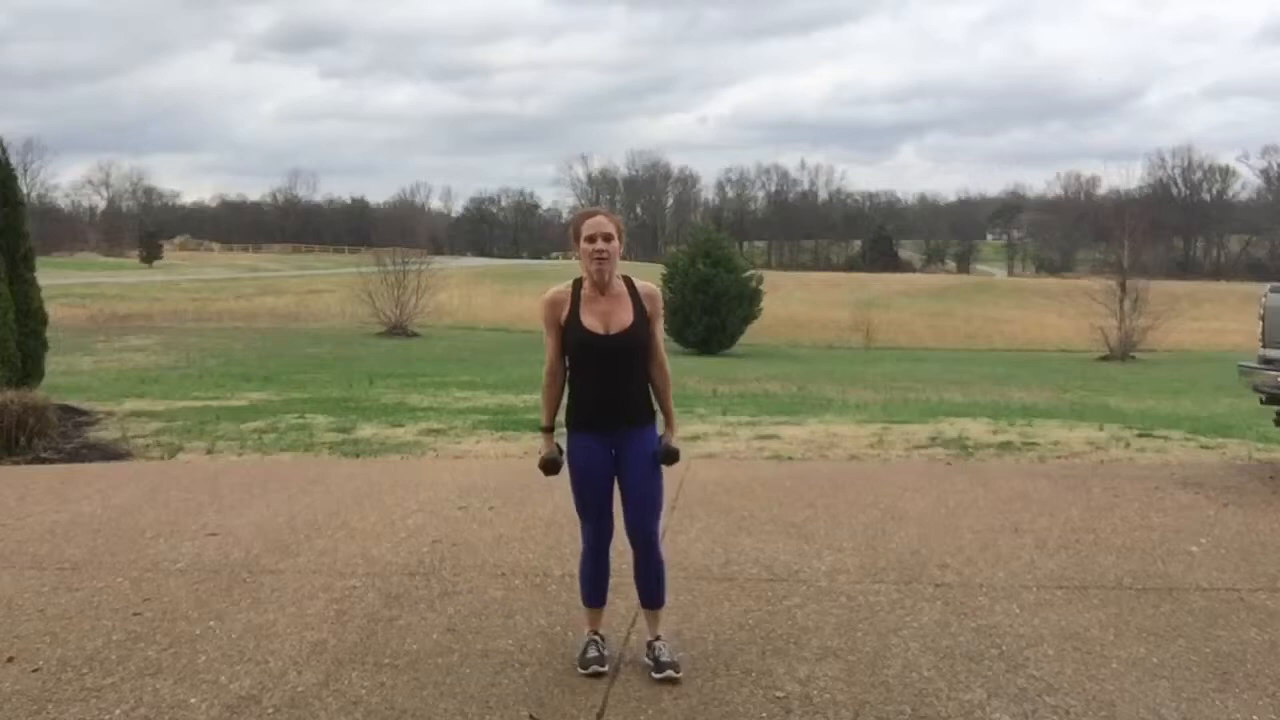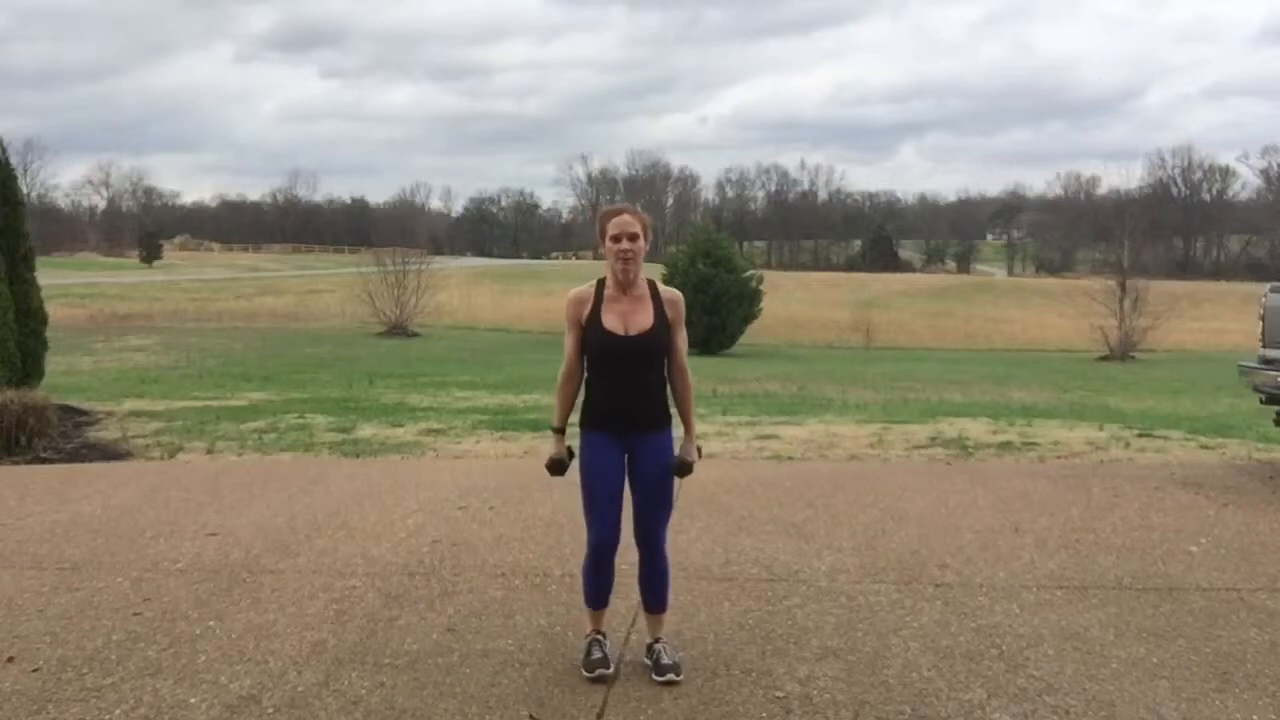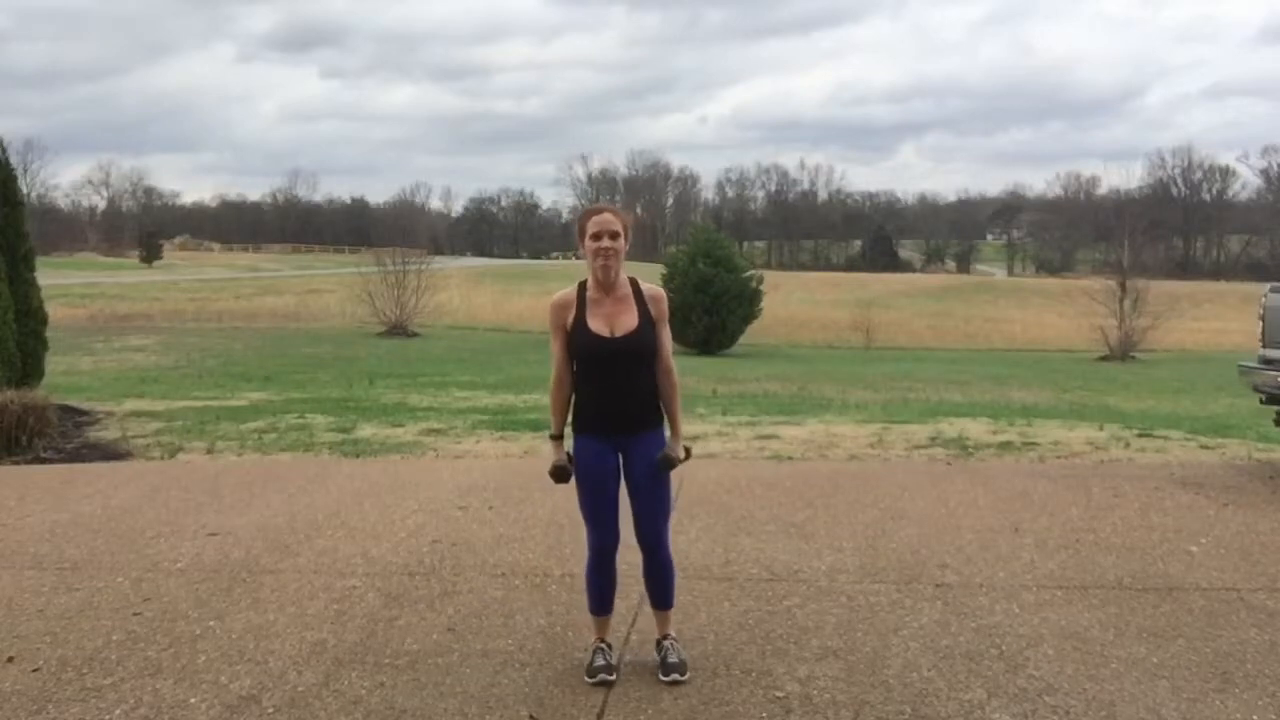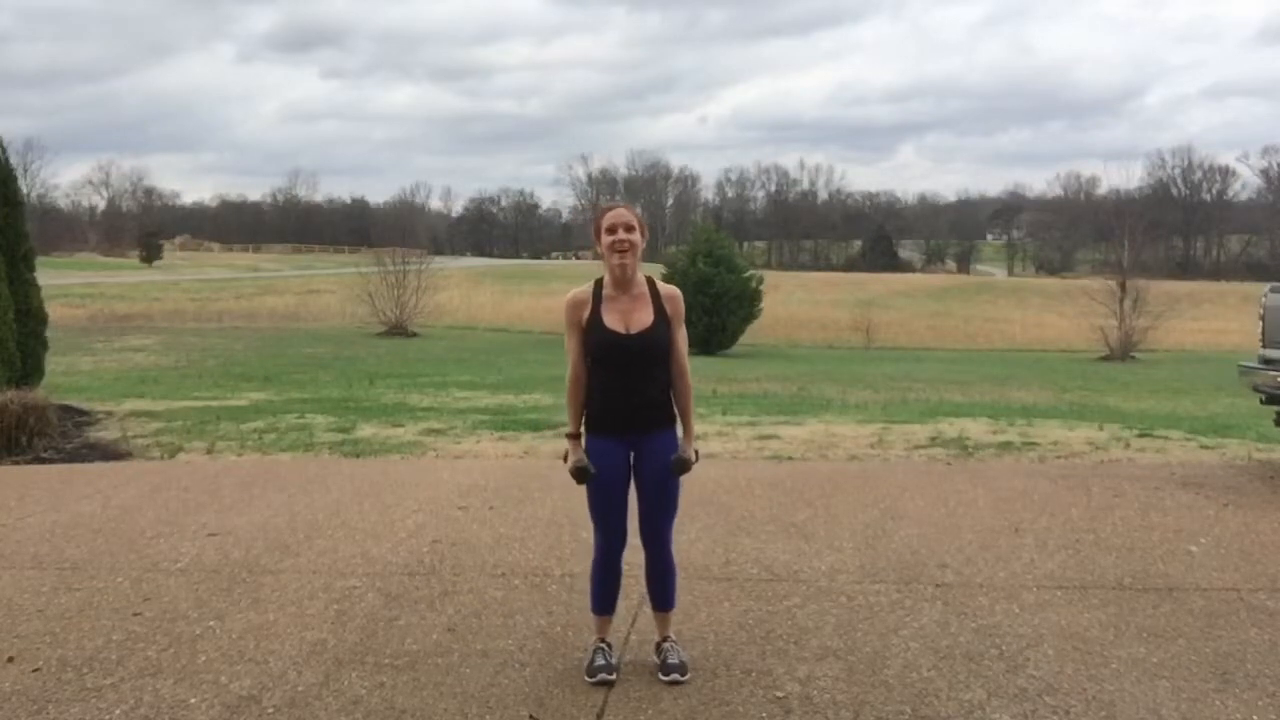
dt=0.4s
person 1, frame 1
left shoulder: (647, 295)
right shoulder: (558, 301)
left elbow: (658, 365)
right elbow: (554, 371)
left wrist: (670, 425)
right wrist: (547, 432)
left hip: (639, 429)
right hip: (586, 433)
left knee: (645, 535)
right knee: (595, 536)
left ankle: (655, 637)
right ankle: (594, 634)
person 1, frame 2
left shoulder: (670, 300)
right shoulder: (582, 300)
left elbow: (679, 371)
right elbow: (571, 371)
left wrist: (689, 434)
right wrist: (558, 433)
left hip: (653, 435)
right hip: (600, 435)
left knee: (652, 540)
right knee: (602, 540)
left ankle: (657, 640)
right ankle: (595, 634)
person 1, frame 3
left shoulder: (652, 297)
right shoulder: (564, 304)
left elbow: (665, 370)
right elbow: (562, 378)
left wrist: (676, 433)
right wrist: (557, 440)
left hip: (646, 434)
right hip: (592, 438)
left knee: (655, 539)
right knee: (602, 543)
left ankle: (666, 636)
right ankle: (601, 642)
person 1, frame 4
left shoulder: (669, 297)
right shoulder: (580, 302)
left elbow: (680, 371)
right elbow: (577, 376)
left wrist: (688, 435)
right wrist: (574, 438)
left hip: (658, 435)
right hip: (605, 437)
left knee: (658, 540)
right knee: (609, 541)
left ankle: (665, 639)
right ankle: (601, 642)
